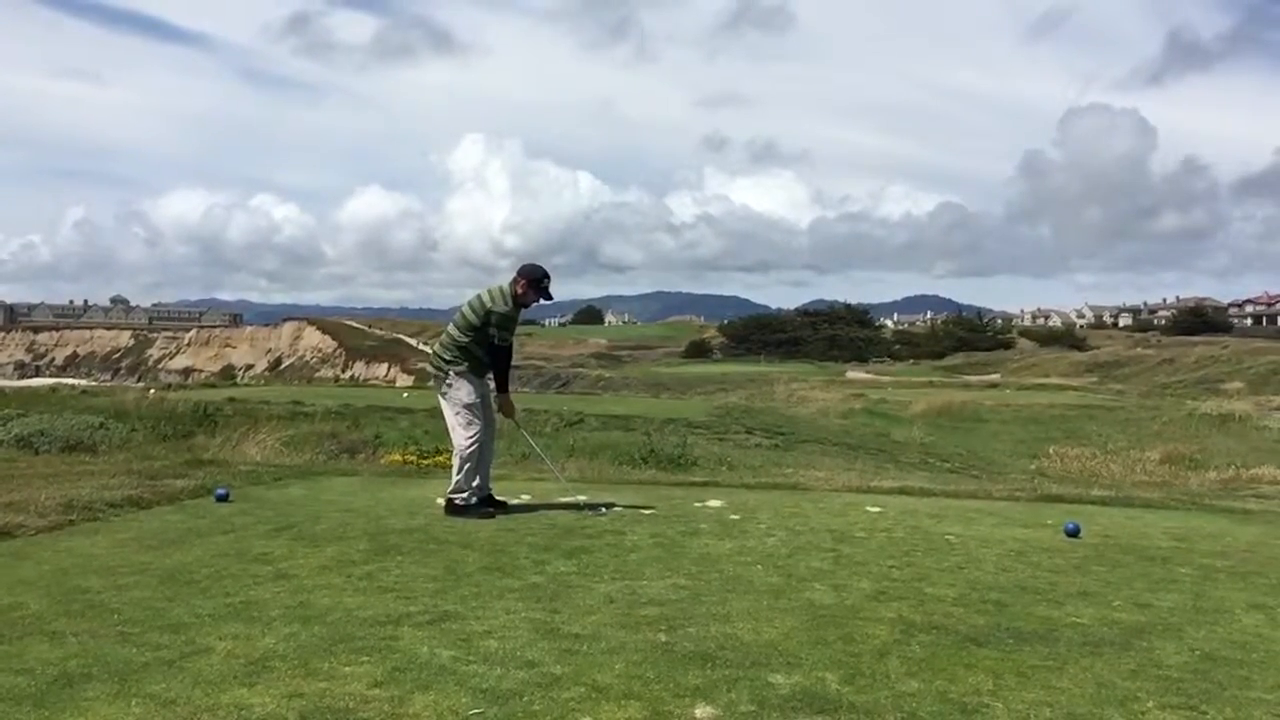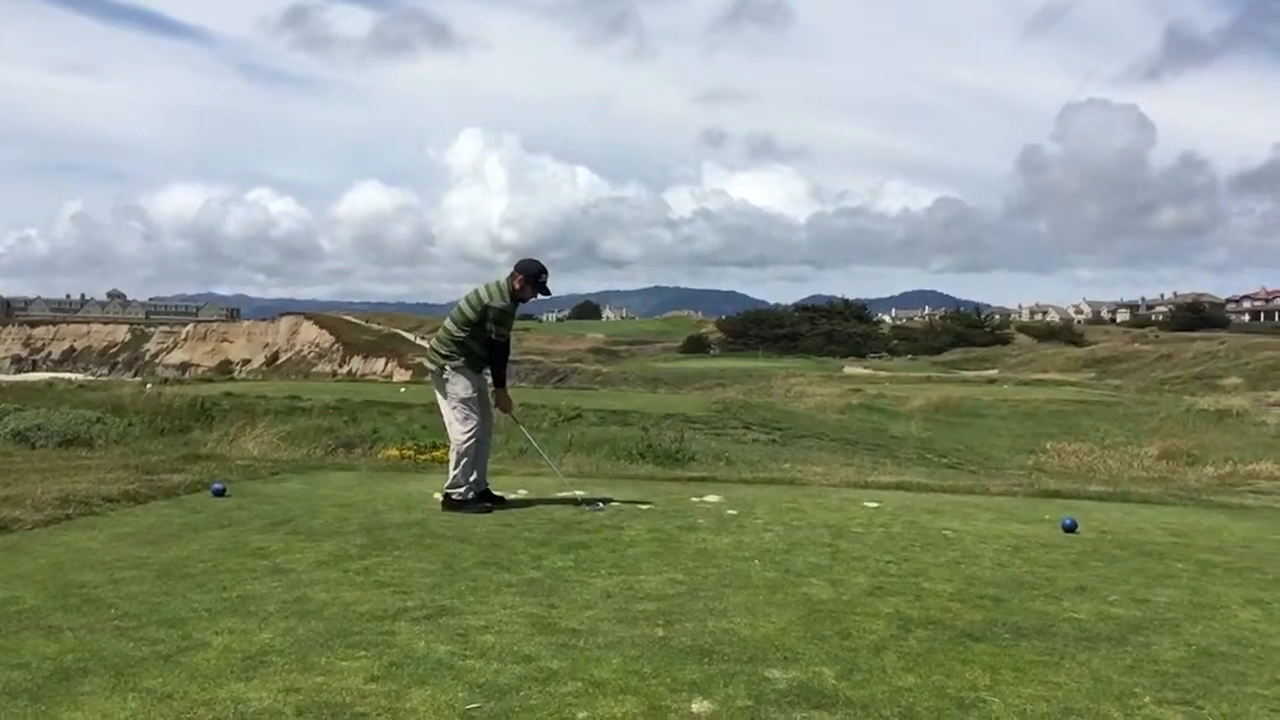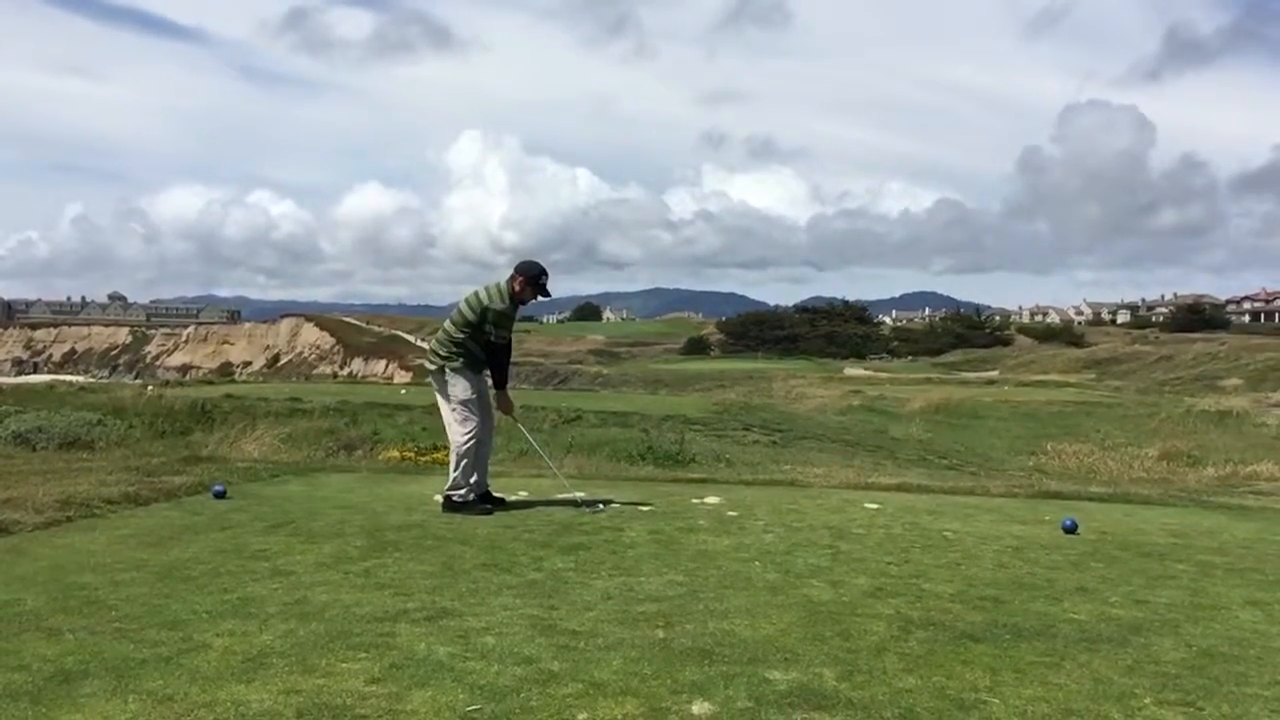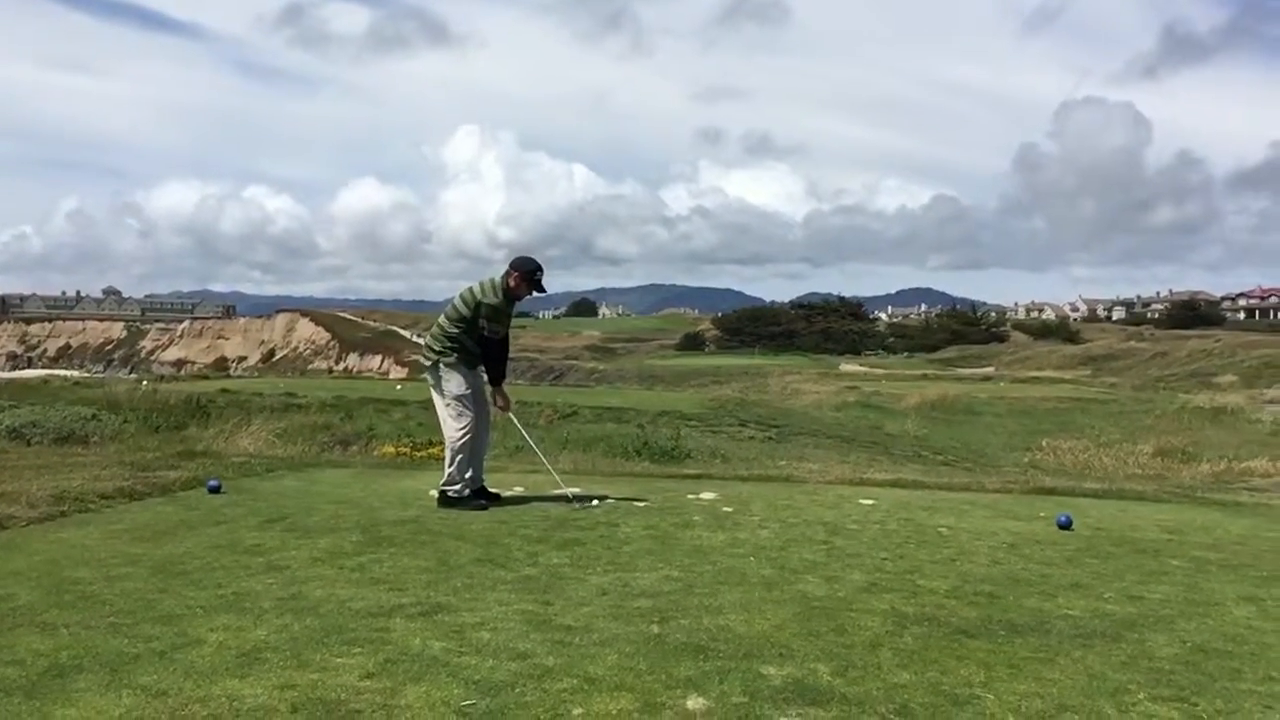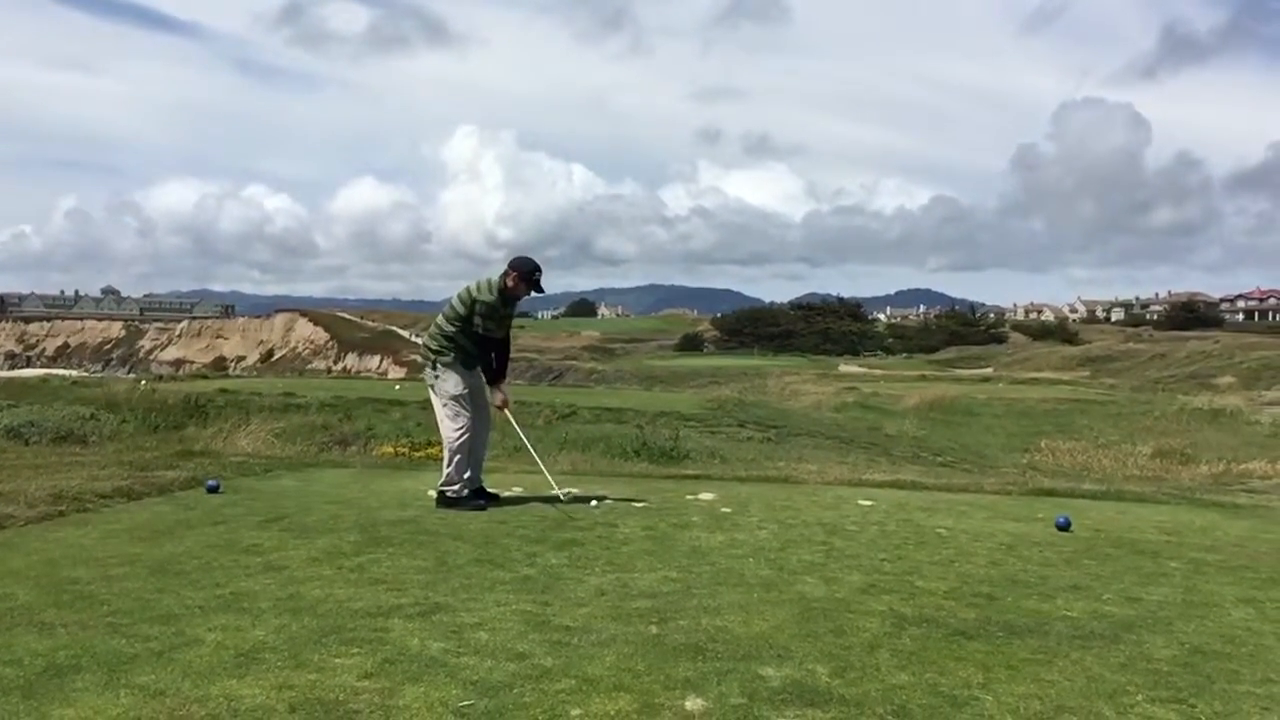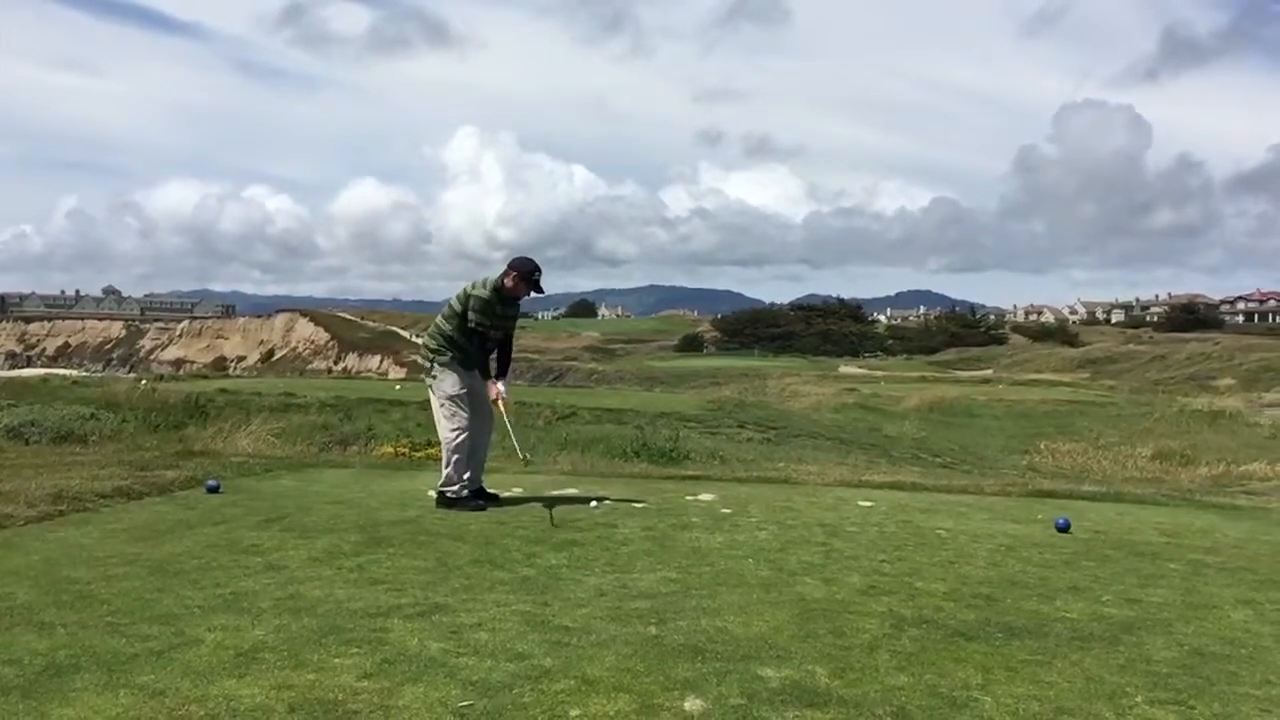
dt=0.5s
person 1, frame 1
left shoulder: (503, 300)
right shoulder: (502, 307)
left elbow: (500, 352)
right elbow: (498, 353)
left wrist: (501, 392)
right wrist: (503, 394)
left hip: (467, 368)
right hip: (454, 368)
left knee: (485, 430)
right knee: (470, 432)
left ankle: (479, 493)
right ankle: (459, 499)
person 1, frame 2
left shoulder: (500, 295)
right shoulder: (500, 303)
left elbow: (499, 347)
right elbow: (495, 348)
left wrist: (499, 387)
right wrist: (501, 389)
left hip: (465, 363)
right hip: (451, 363)
left knee: (483, 425)
right knee: (467, 426)
left ankle: (476, 488)
right ankle: (456, 495)
person 1, frame 3
left shoulder: (503, 298)
right shoulder: (499, 305)
left elbow: (501, 349)
right elbow: (495, 350)
left wrist: (500, 388)
right wrist: (502, 391)
left hip: (466, 365)
right hip: (450, 364)
left knee: (484, 427)
right knee: (467, 427)
left ankle: (477, 489)
right ankle: (457, 496)
person 1, frame 4
left shoulder: (503, 297)
right shoulder: (492, 299)
left elbow: (501, 343)
right elbow: (488, 346)
left wrist: (499, 383)
right wrist: (497, 388)
left hip: (464, 360)
right hip: (445, 358)
left knee: (480, 421)
right knee: (461, 422)
left ankle: (473, 485)
right ankle: (451, 492)
person 1, frame 5
left shoulder: (506, 300)
right shoulder: (487, 297)
left elbow: (502, 342)
right elbow: (483, 345)
left wrist: (500, 381)
right wrist: (493, 387)
left hip: (465, 360)
right hip: (443, 358)
left knee: (480, 422)
right knee: (459, 423)
left ankle: (471, 485)
right ankle: (450, 492)
person 1, frame 6
left shoulder: (511, 304)
right shoulder: (482, 295)
left elbow: (505, 343)
right elbow: (476, 340)
left wrist: (500, 379)
right wrist: (488, 381)
left hip: (467, 363)
right hip: (443, 358)
left knee: (482, 422)
right knee: (457, 424)
left ankle: (471, 486)
right ankle: (450, 492)
